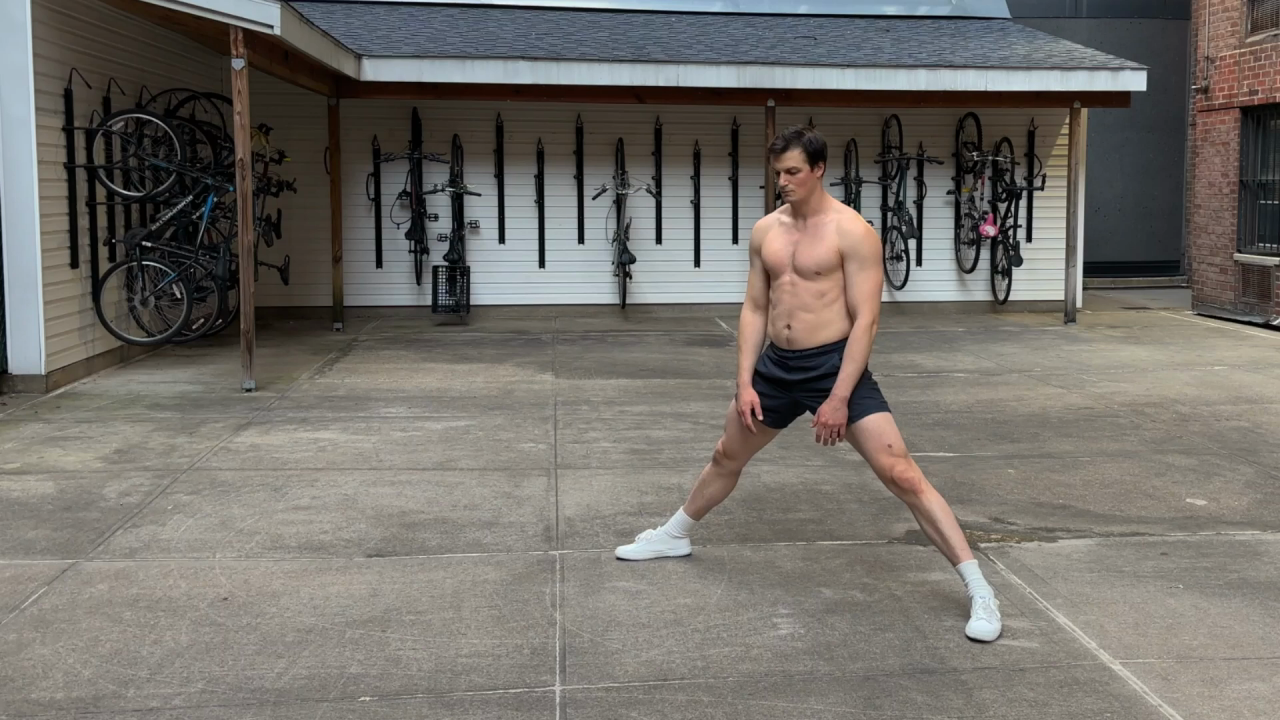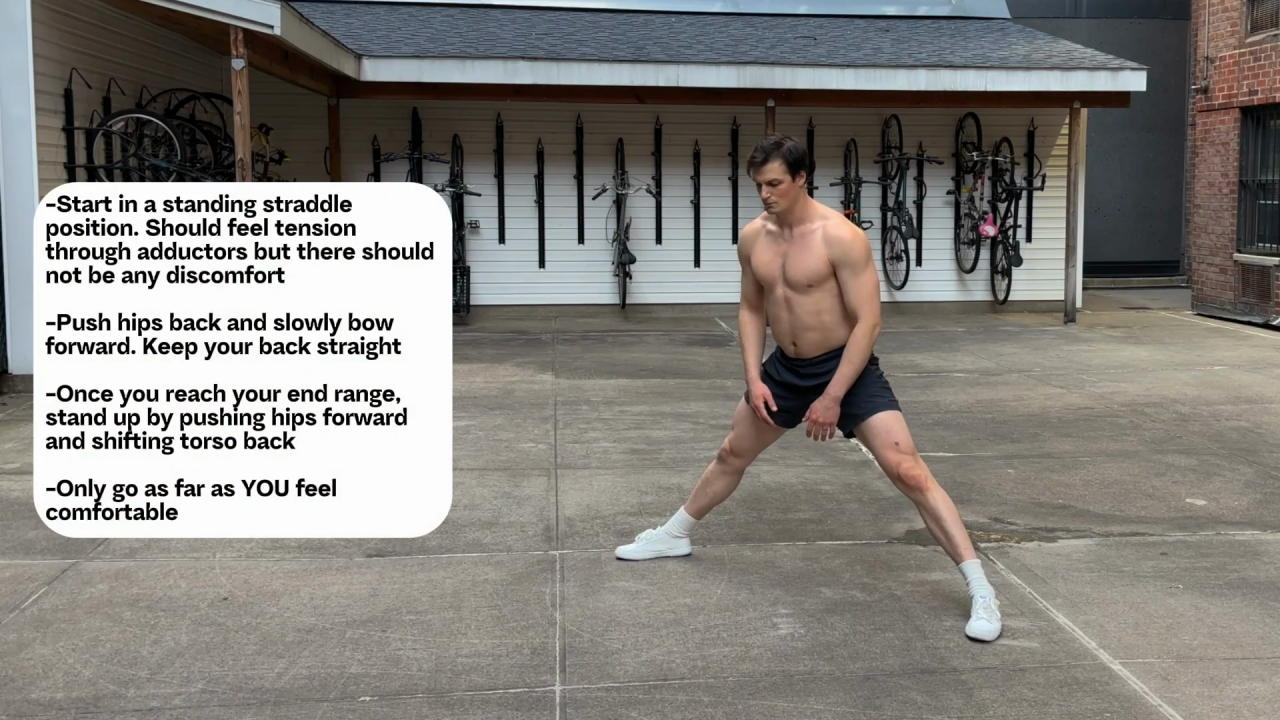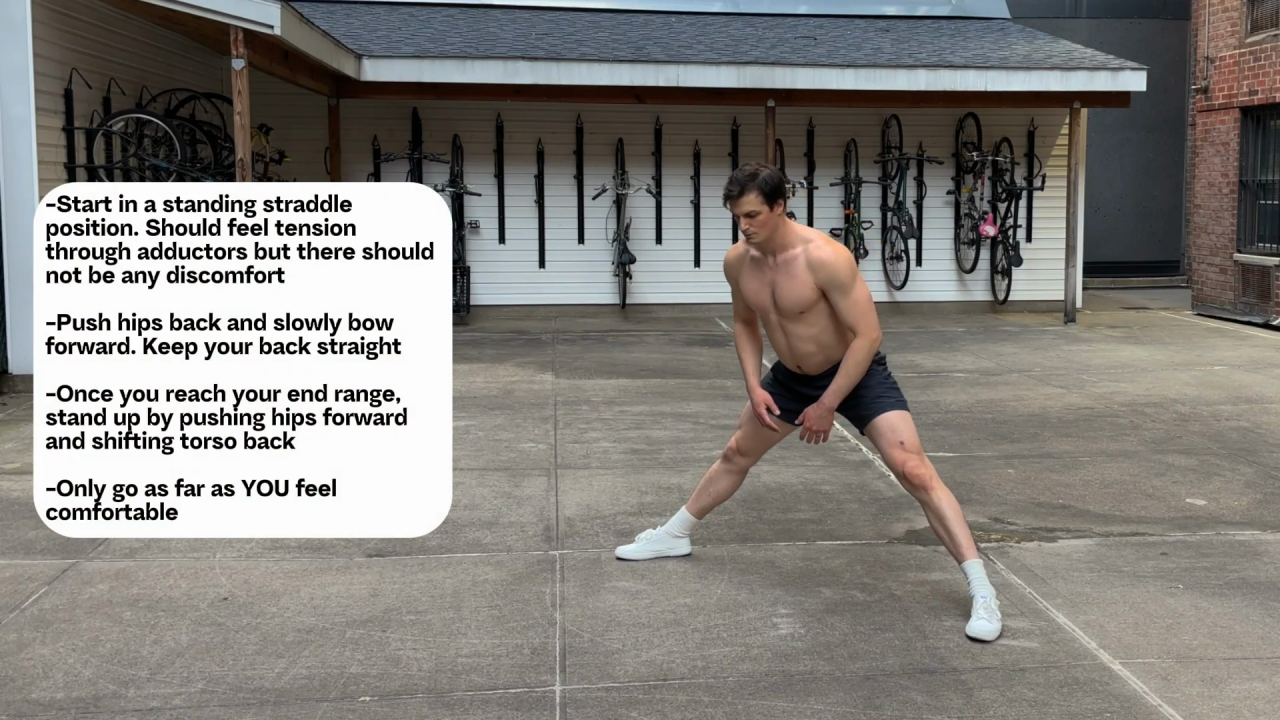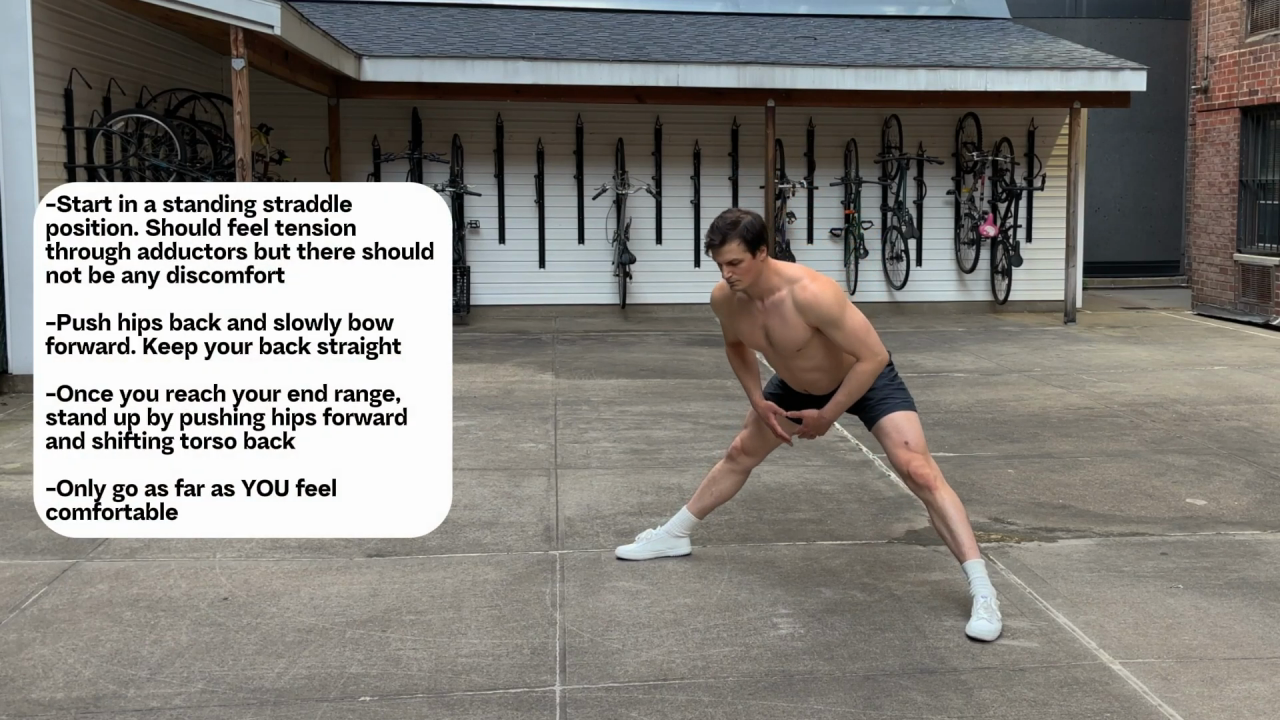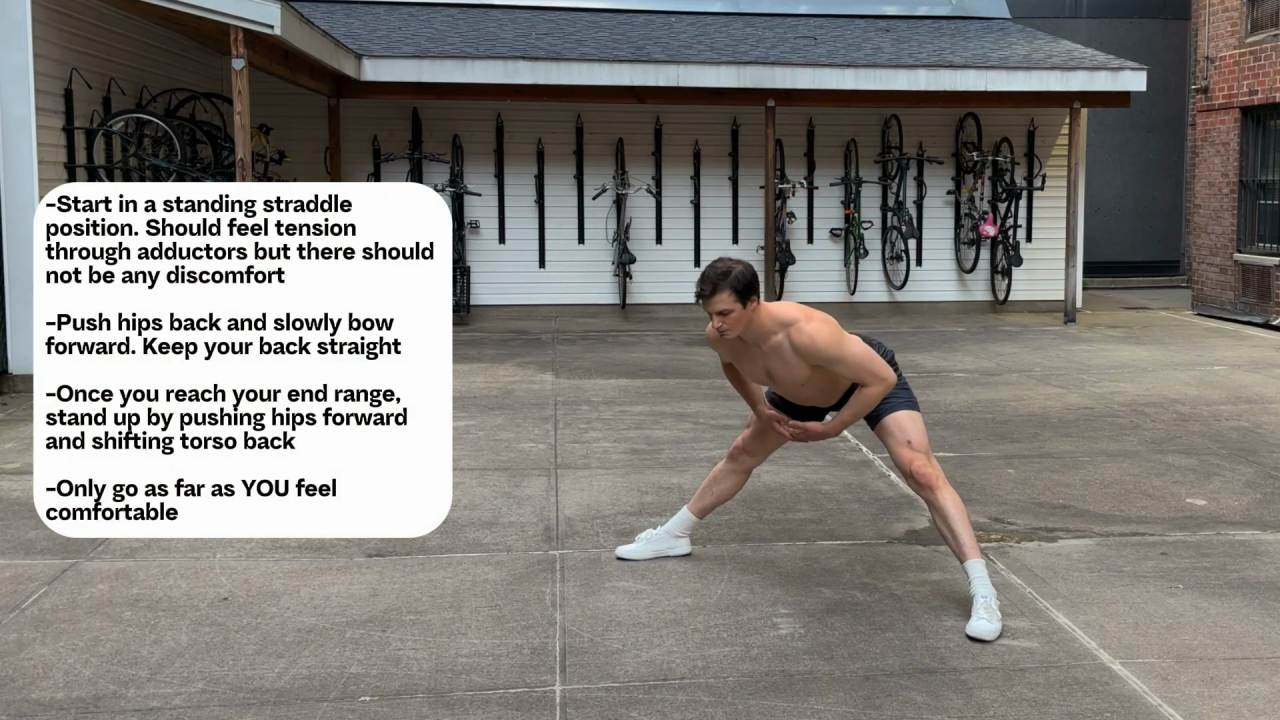
dt=1s
person 1, frame 1
left shoulder: (853, 231)
right shoulder: (765, 230)
left elbow: (866, 319)
right elbow: (755, 308)
left wrist: (839, 397)
right wrist: (744, 381)
left hip: (835, 365)
right hip: (776, 365)
left knee: (901, 474)
right knee: (726, 457)
left ankle: (978, 589)
right ankle: (673, 536)
person 1, frame 2
left shoulder: (840, 236)
right shoulder: (752, 237)
left elbow: (868, 321)
right elbow: (751, 308)
left wrist: (832, 398)
right wrist: (753, 378)
left hip: (847, 368)
right hip: (784, 368)
left knee: (908, 472)
right knee: (731, 455)
left ankle: (979, 589)
right ankle: (673, 535)
person 1, frame 3
left shoulder: (824, 257)
right shoulder: (737, 261)
left elbow: (868, 335)
right elbow: (745, 323)
left wrist: (827, 405)
right wrist: (754, 387)
left hip: (858, 374)
right hip: (790, 376)
left knee: (914, 471)
right knee: (736, 454)
left ankle: (981, 590)
right ankle: (673, 535)
person 1, frame 4
left shoulder: (811, 293)
right shoulder: (724, 298)
left elbow: (873, 356)
right elbow: (736, 345)
left wrist: (827, 416)
right wrist: (759, 401)
left hip: (868, 379)
right hip: (796, 384)
left knee: (919, 471)
right knee: (739, 455)
left ankle: (982, 590)
right ankle: (674, 536)
person 1, frame 5
left shoulder: (806, 332)
right shoulder: (720, 336)
left elbow: (882, 379)
left wrist: (831, 428)
right wrist: (760, 410)
left hip: (873, 380)
right hip: (801, 389)
left knee: (921, 472)
right knee: (740, 455)
left ankle: (982, 591)
right ankle: (674, 535)
